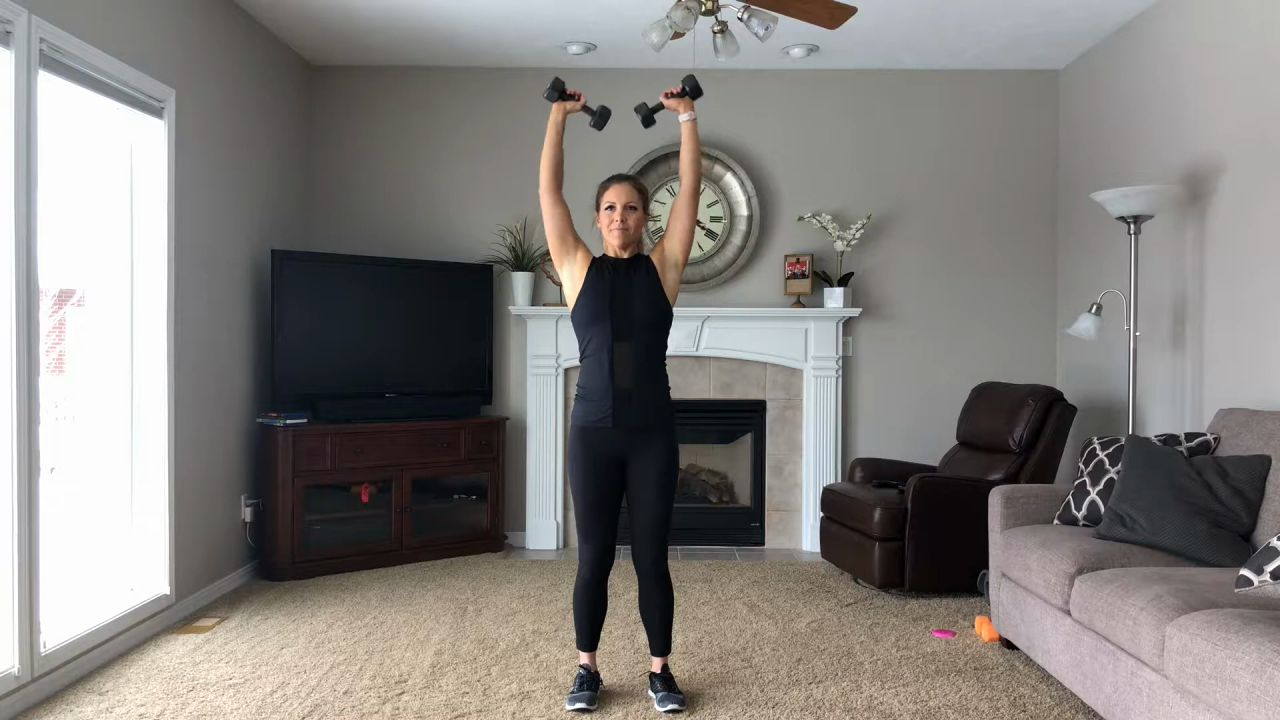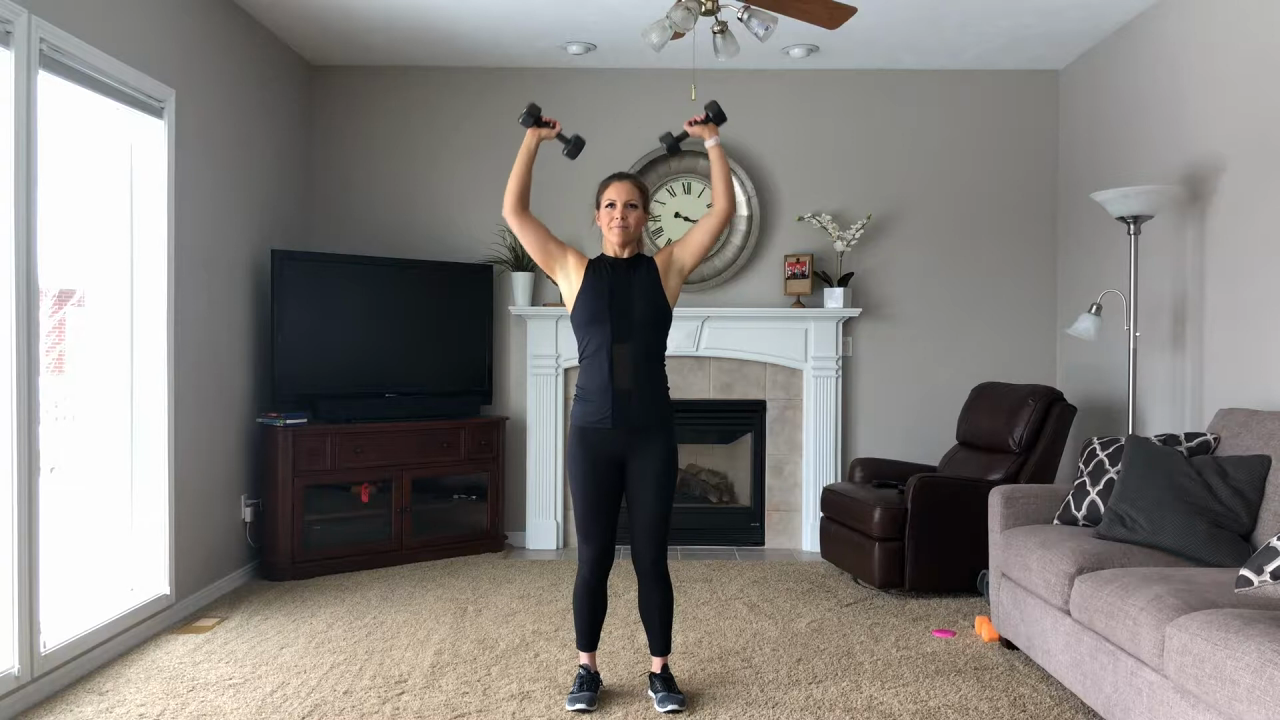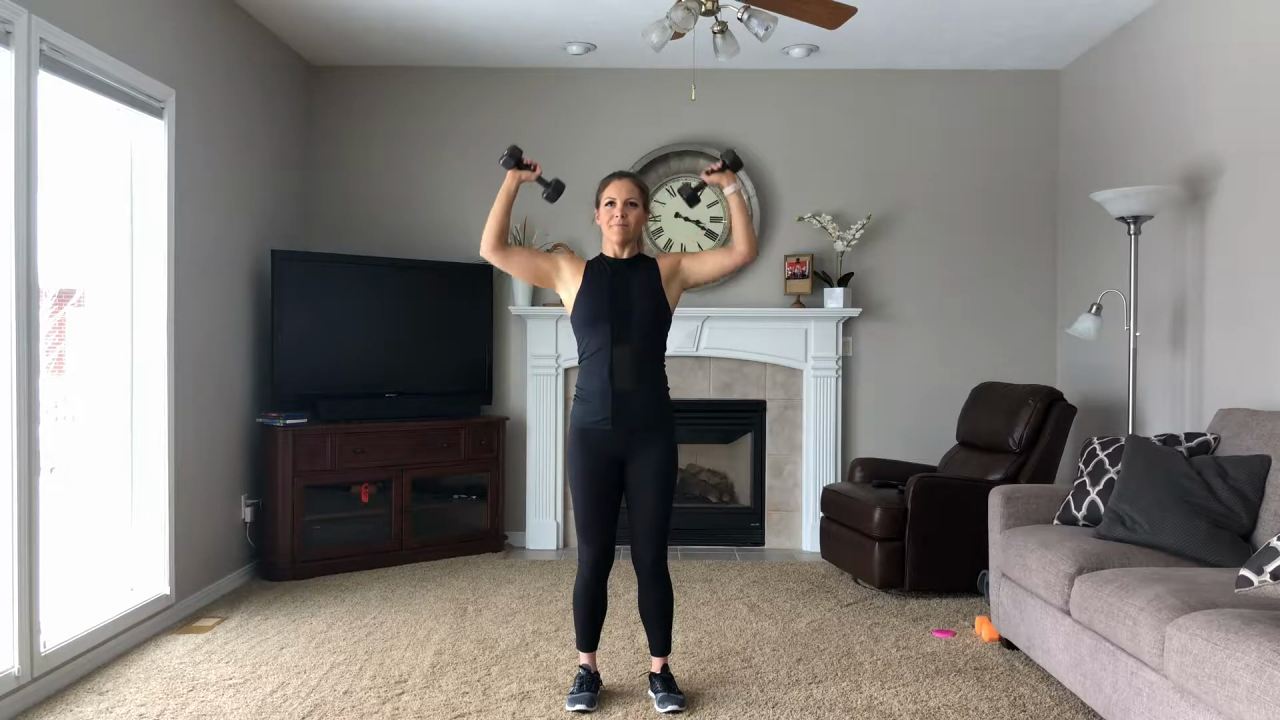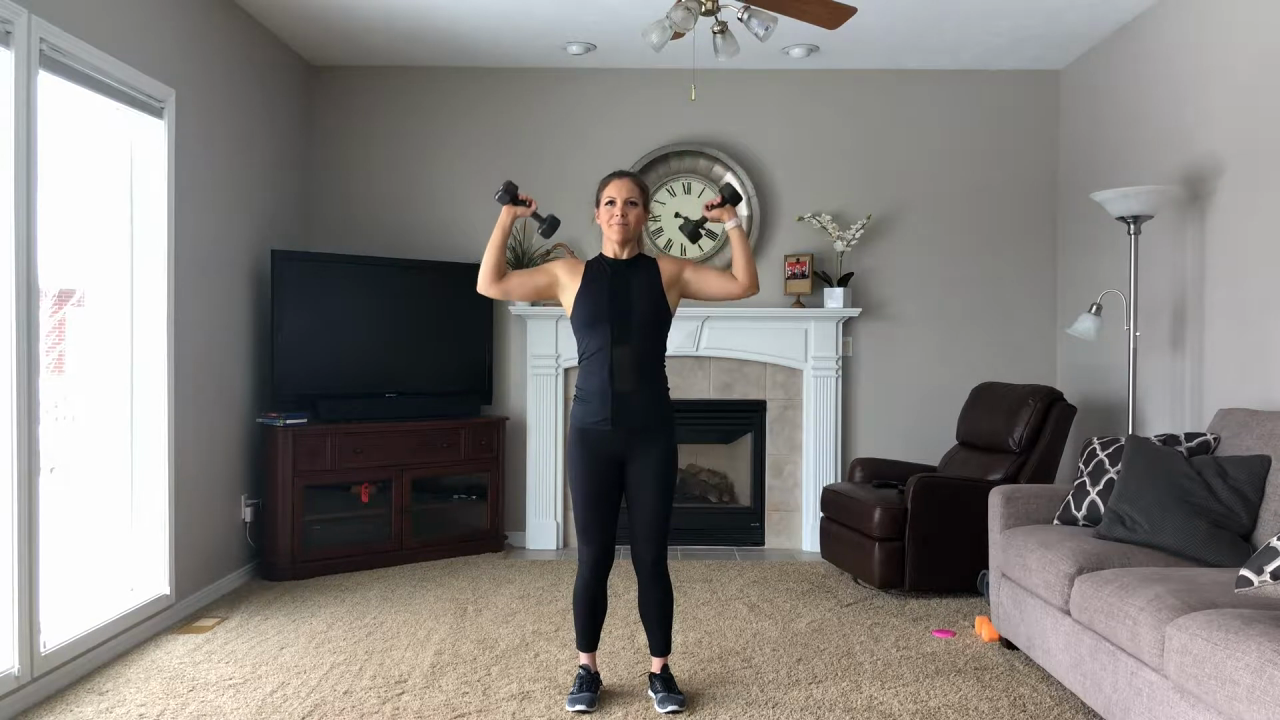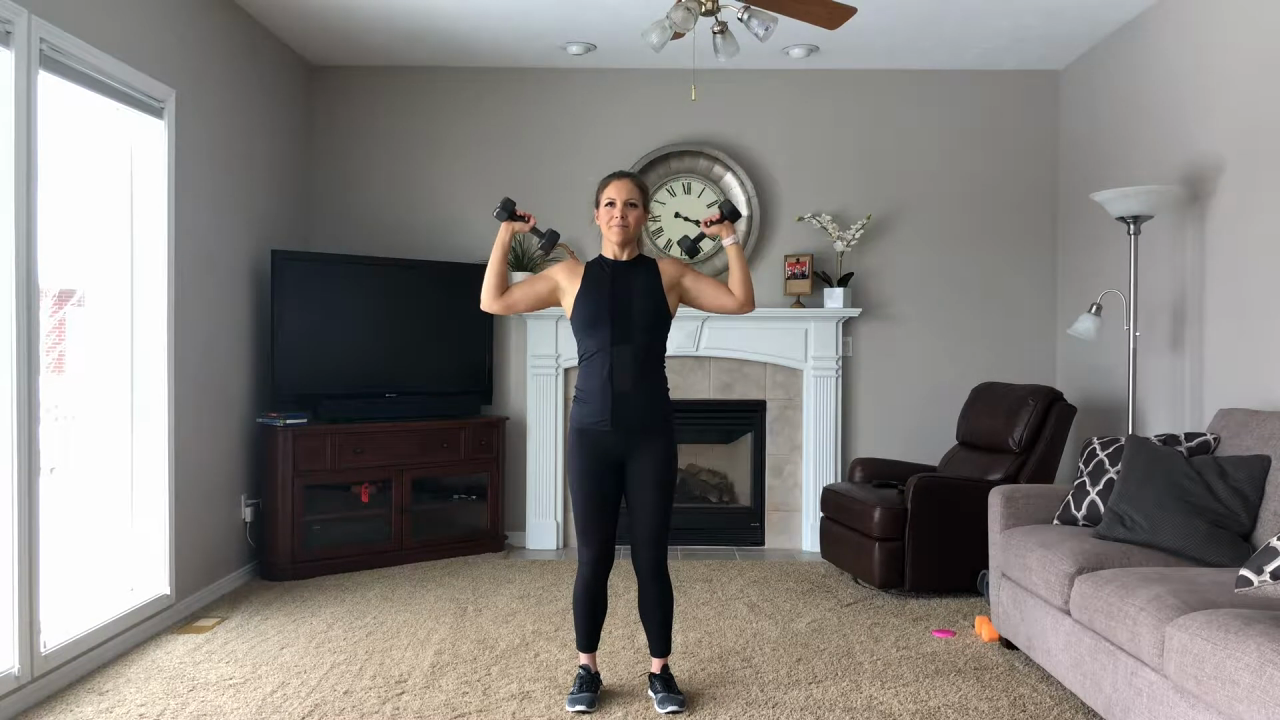
dt=0.3s
person 1, frame 1
left shoulder: (662, 267)
right shoulder: (577, 267)
left elbow: (690, 187)
right elbow: (548, 186)
left wrist: (685, 117)
right wrist: (559, 115)
left hip: (652, 435)
right hip: (593, 433)
left knee: (651, 558)
right knee: (593, 558)
right ankle: (586, 669)
person 1, frame 2
left shoulder: (665, 267)
right shoulder: (574, 270)
left elbow: (723, 210)
right elbow: (513, 211)
left wrist: (711, 143)
right wrist: (532, 141)
left hip: (651, 435)
right hip: (592, 434)
left knee: (651, 558)
right knee: (593, 558)
left ankle: (660, 670)
right ankle: (586, 669)
person 1, frame 3
left shoulder: (667, 270)
right shoulder: (571, 271)
left elbow: (743, 250)
right elbow: (492, 248)
left wrist: (729, 185)
right wrist: (513, 181)
left hip: (651, 433)
right hip: (592, 433)
left knee: (651, 557)
right knee: (593, 557)
left ankle: (660, 670)
right ankle: (587, 669)
person 1, frame 4
left shoulder: (668, 271)
right shoulder: (570, 273)
left elbow: (745, 285)
right elbow: (489, 285)
left wrist: (730, 221)
right wrist: (506, 219)
left hip: (651, 433)
right hip: (592, 433)
left knee: (651, 558)
right knee: (593, 558)
left ankle: (660, 670)
right ankle: (587, 670)
person 1, frame 5
left shoulder: (668, 273)
right shoulder: (569, 274)
left elbow: (741, 301)
right elbow: (492, 302)
left wrist: (729, 238)
right wrist: (505, 234)
left hip: (651, 434)
right hip: (591, 433)
left knee: (651, 559)
right knee: (593, 559)
left ankle: (660, 670)
right ankle: (587, 669)
